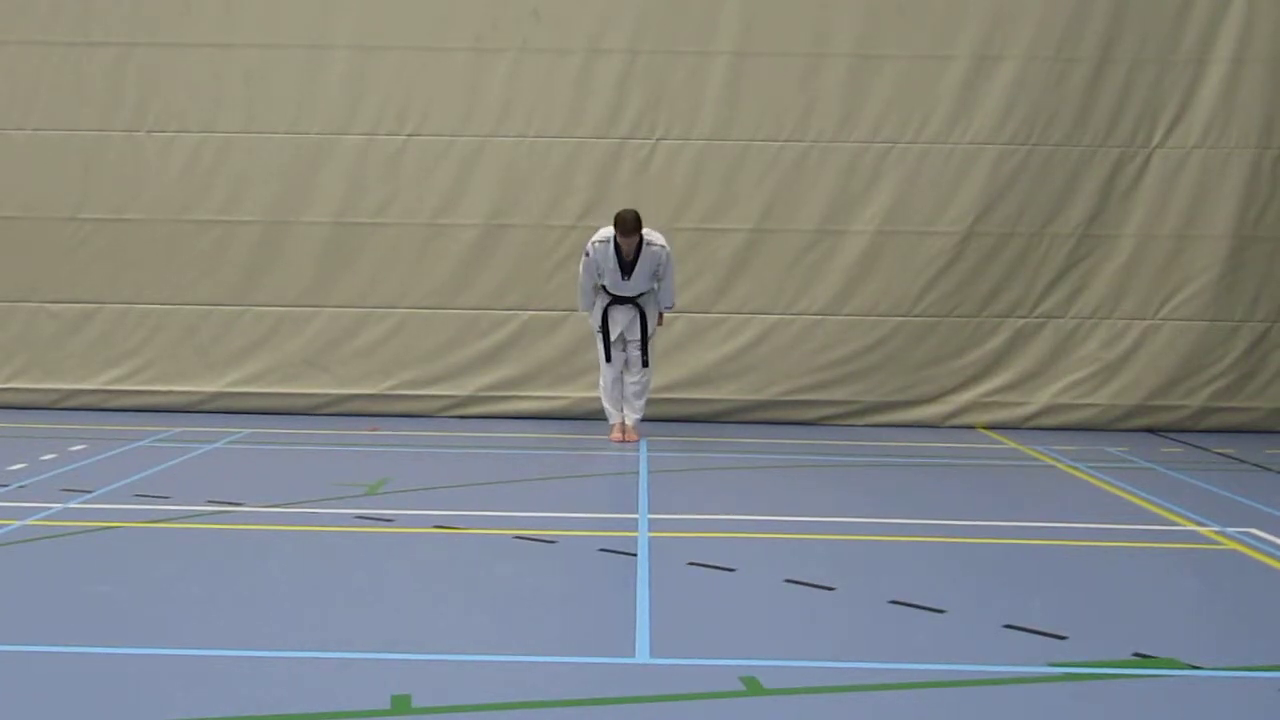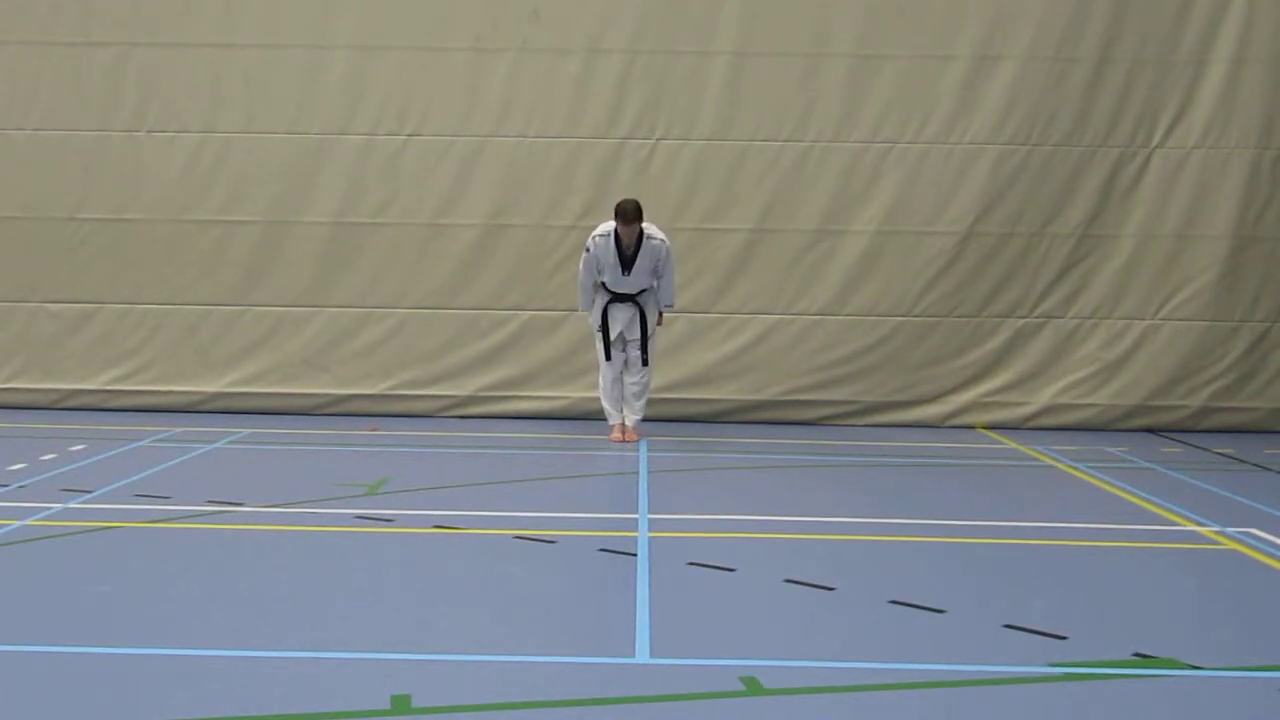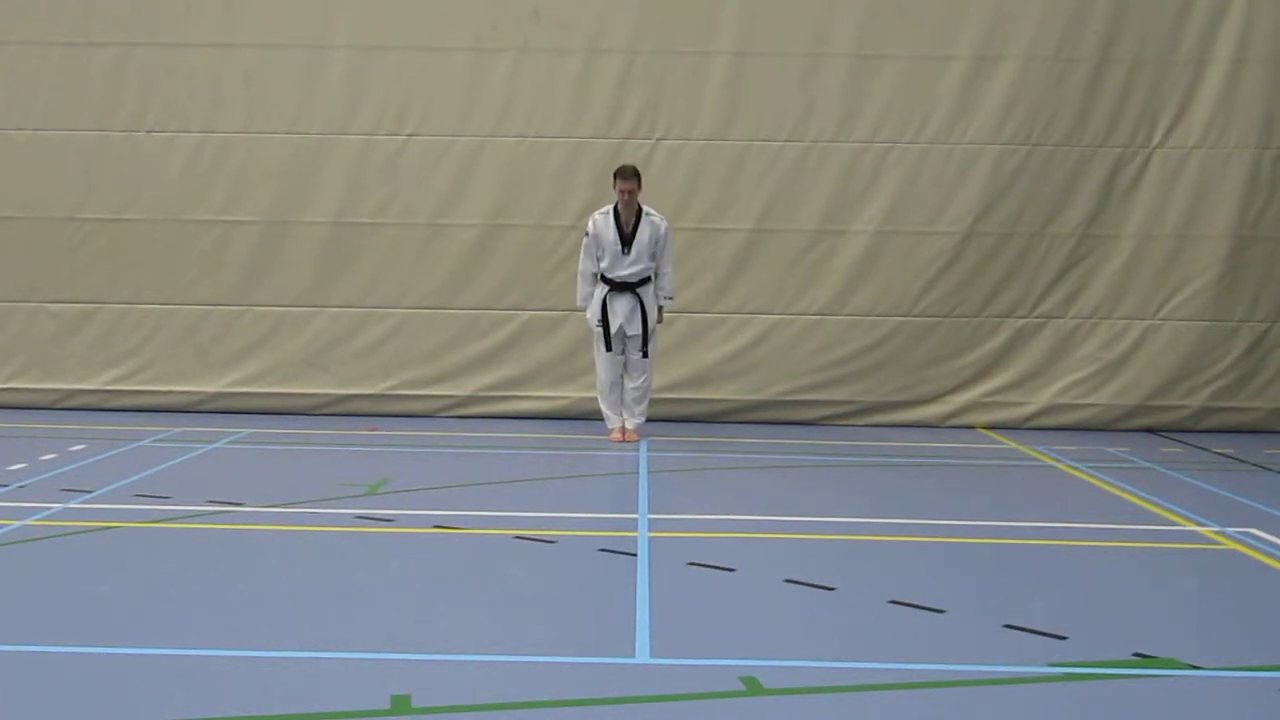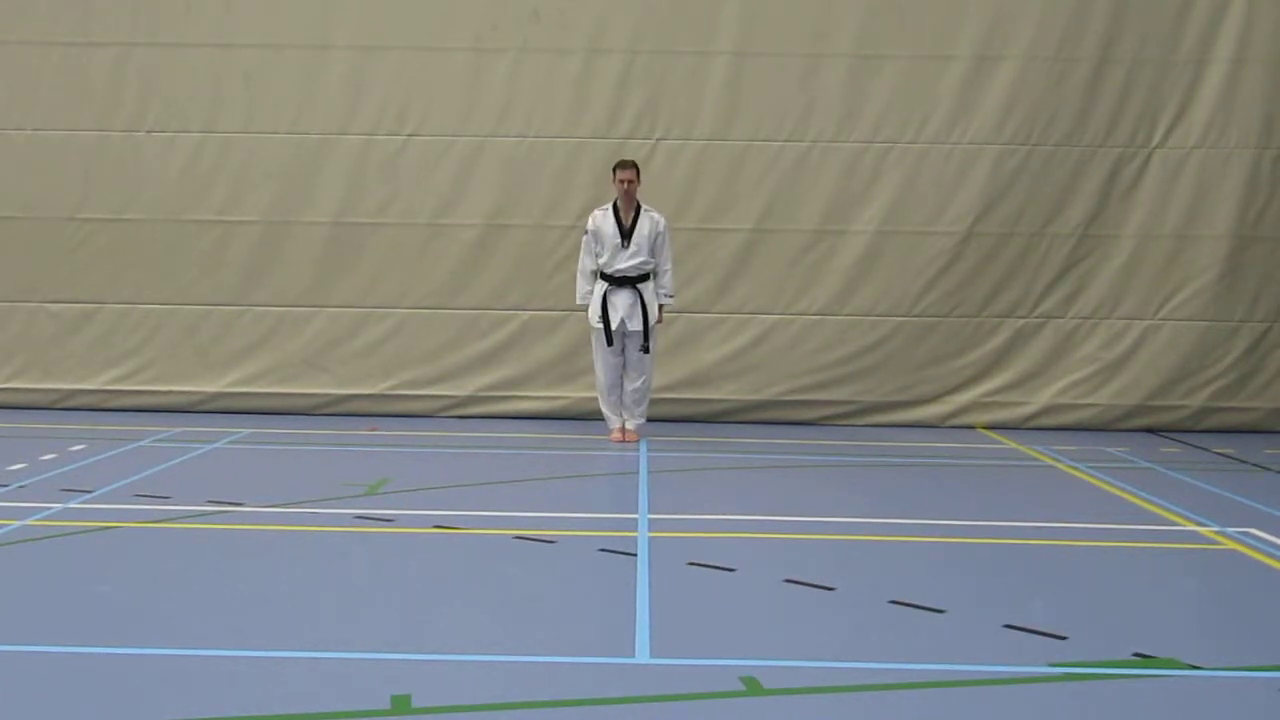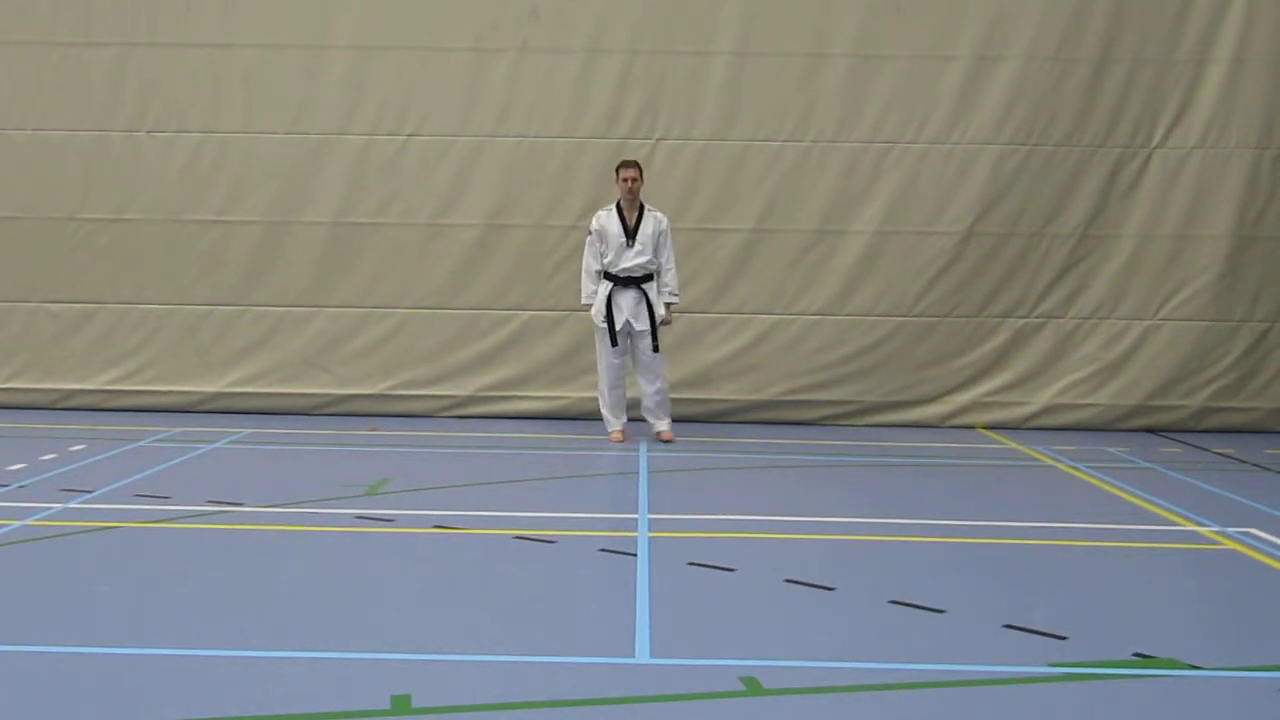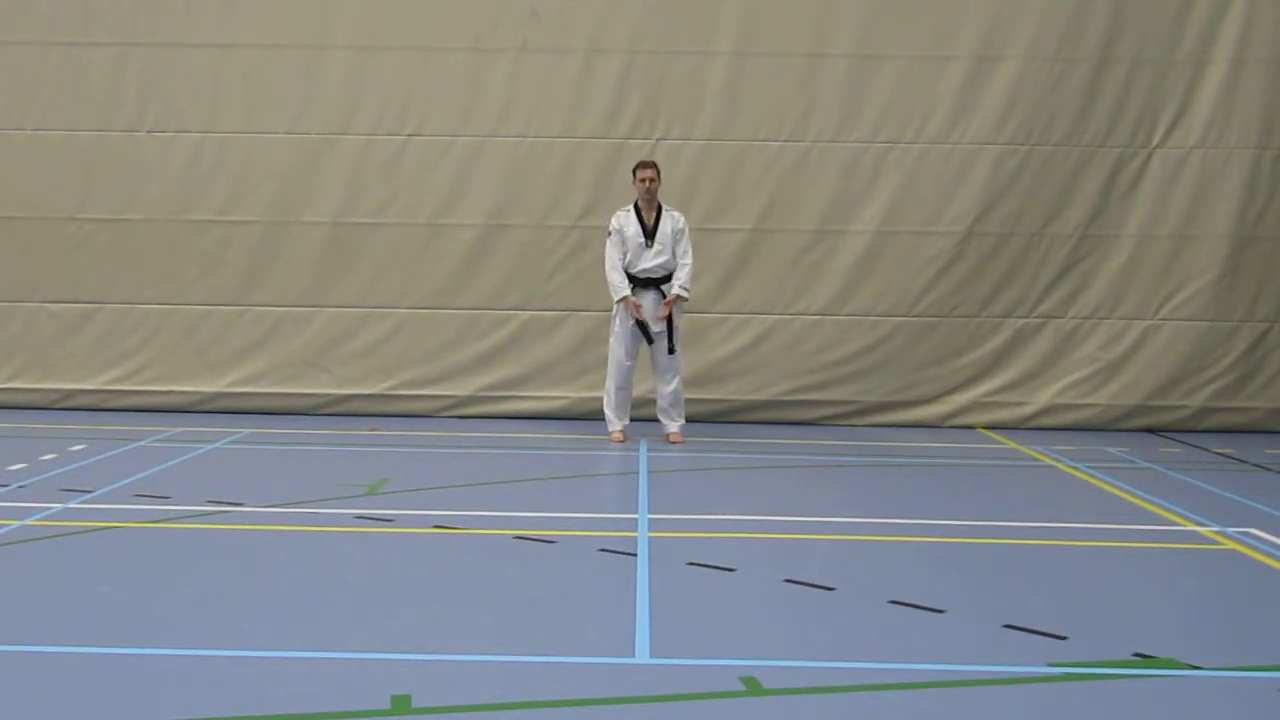
dt=0.5s
person 1, frame 1
left shoulder: (658, 248)
right shoulder: (597, 245)
left elbow: (665, 281)
right elbow: (587, 280)
left wrist: (661, 311)
right wrist: (590, 310)
left hip: (642, 307)
right hip: (609, 306)
left knee: (638, 366)
right knee: (610, 365)
left ankle: (631, 422)
right ankle: (616, 421)
person 1, frame 2
left shoulder: (658, 243)
right shoulder: (598, 240)
left elbow: (665, 279)
right elbow: (587, 278)
left wrist: (661, 310)
right wrist: (590, 310)
left hip: (642, 306)
right hip: (608, 306)
left knee: (638, 367)
right knee: (610, 366)
left ankle: (631, 422)
right ankle: (615, 422)
person 1, frame 3
left shoulder: (657, 224)
right shoulder: (598, 221)
left elbow: (664, 268)
right elbow: (588, 266)
left wrist: (661, 306)
right wrist: (588, 305)
left hip: (641, 300)
right hip: (608, 299)
left knee: (639, 366)
right knee: (609, 366)
left ankle: (632, 423)
right ankle: (615, 423)
person 1, frame 4
left shoulder: (655, 221)
right shoulder: (598, 219)
left elbow: (663, 265)
right elbow: (587, 264)
left wrist: (661, 305)
right wrist: (588, 303)
left hip: (641, 297)
right hip: (607, 297)
left knee: (638, 366)
right knee: (608, 366)
left ankle: (633, 423)
right ankle: (615, 423)
person 1, frame 5
left shoulder: (658, 220)
right shoulder: (601, 219)
left elbow: (666, 264)
right elbow: (591, 264)
left wrist: (667, 304)
right wrist: (593, 304)
left hip: (645, 297)
right hip: (612, 297)
left knee: (651, 364)
right knee: (611, 365)
left ankle: (661, 423)
right ankle: (615, 424)
person 1, frame 6
left shoulder: (676, 220)
right shoulder: (620, 219)
left elbow: (684, 262)
right elbow: (613, 263)
left wrist: (675, 295)
right wrist: (626, 297)
left hip: (663, 297)
right hip: (631, 297)
left knee: (669, 365)
right knee: (620, 364)
left ankle: (673, 425)
right ankle: (617, 423)
